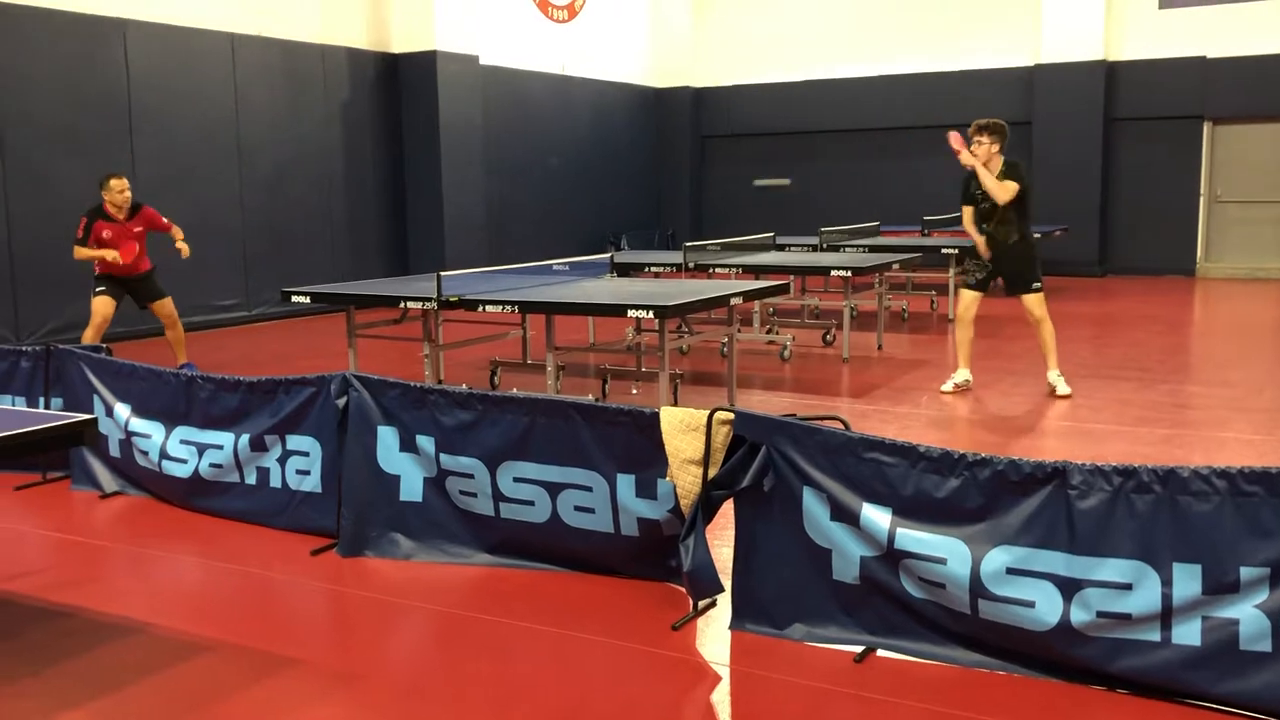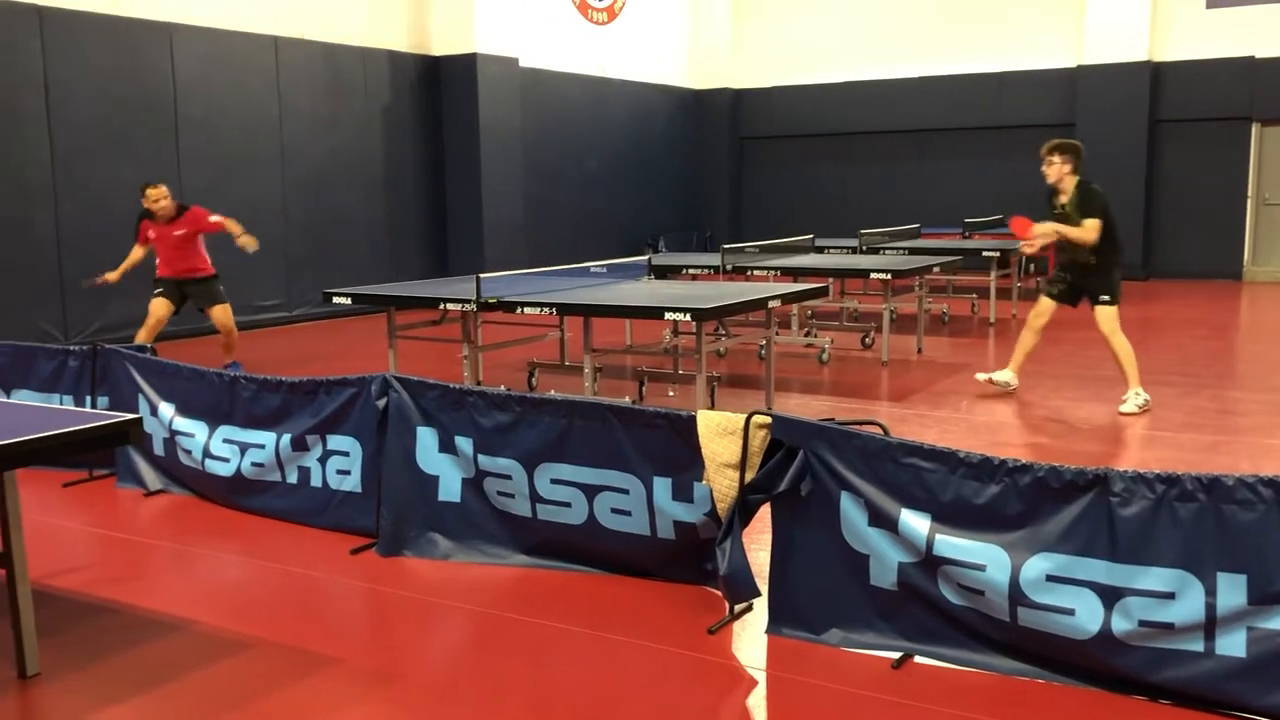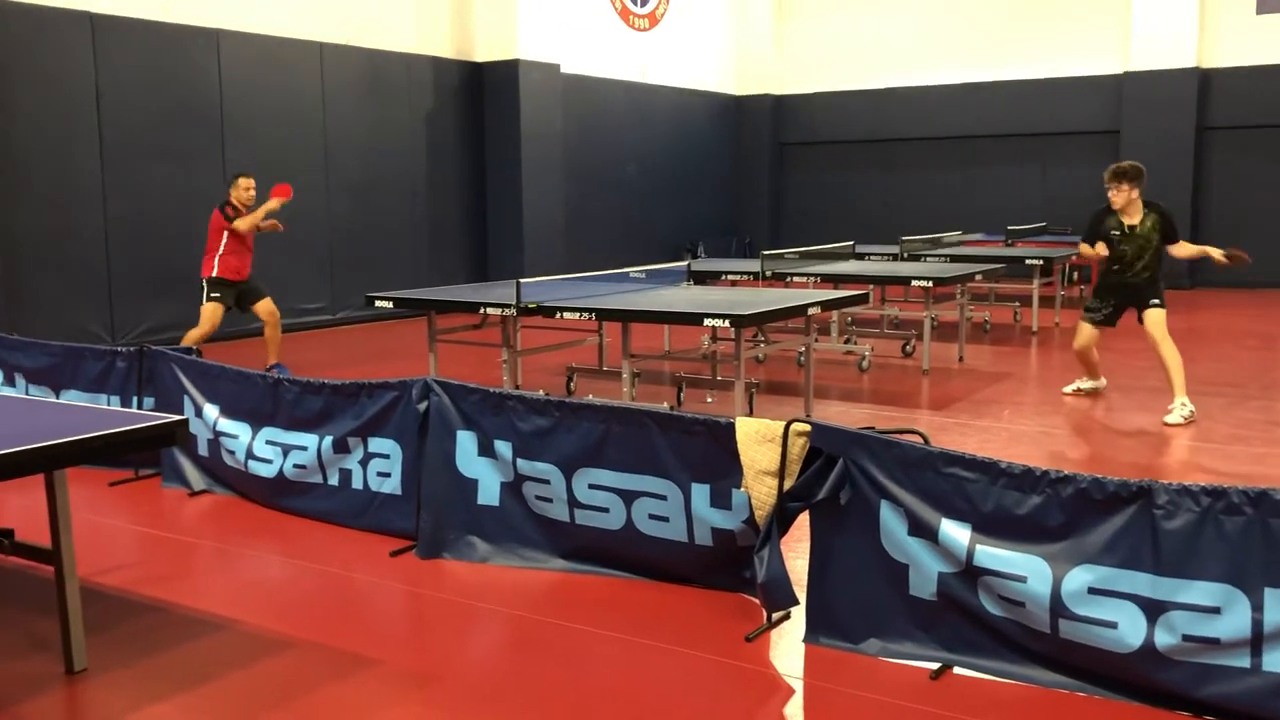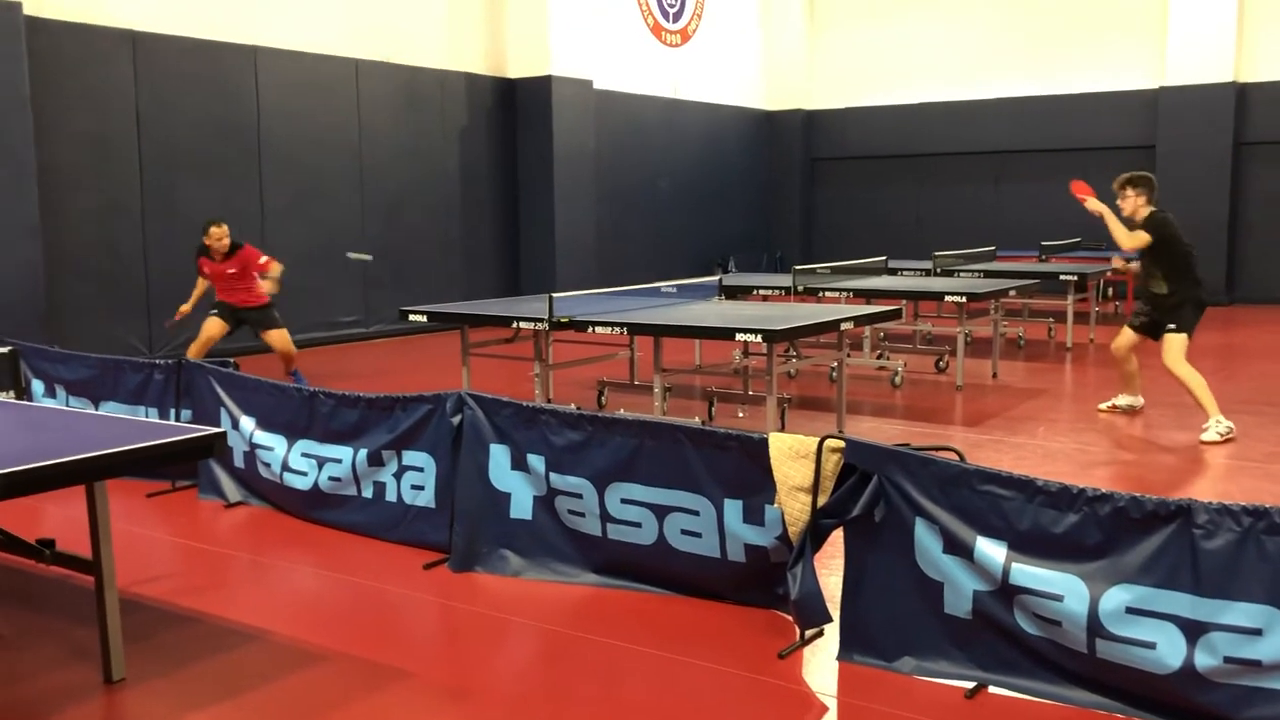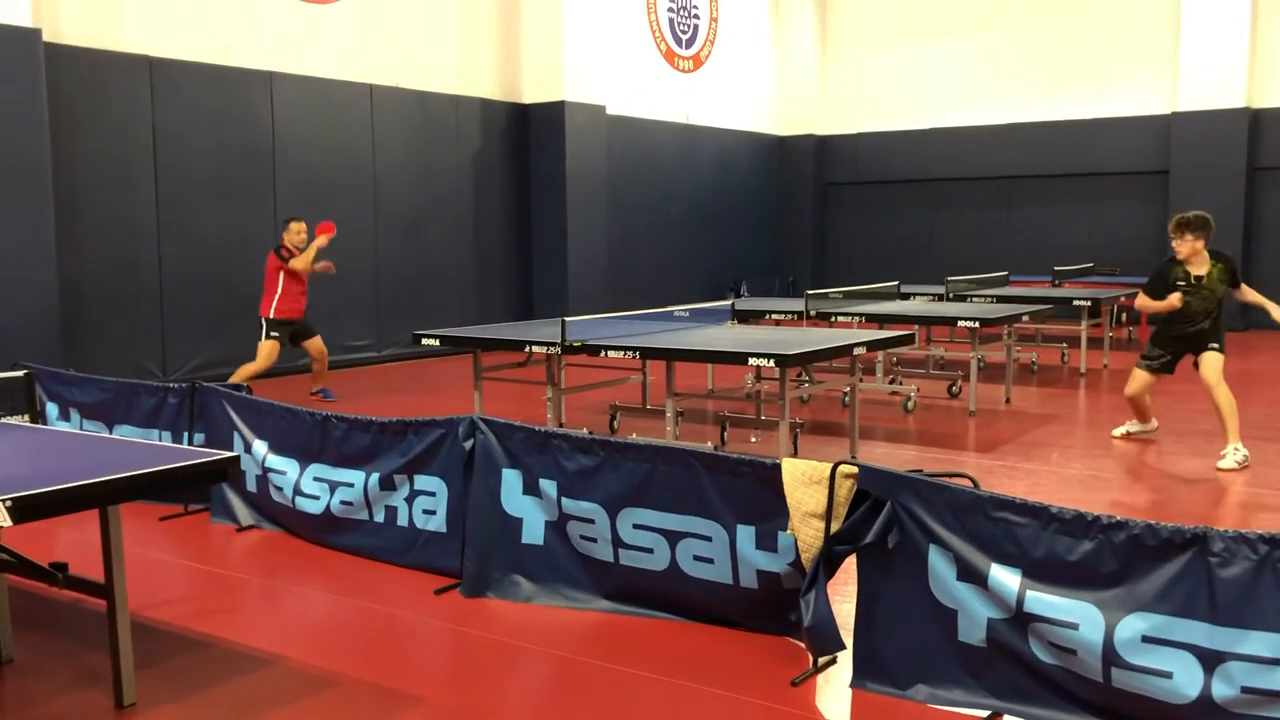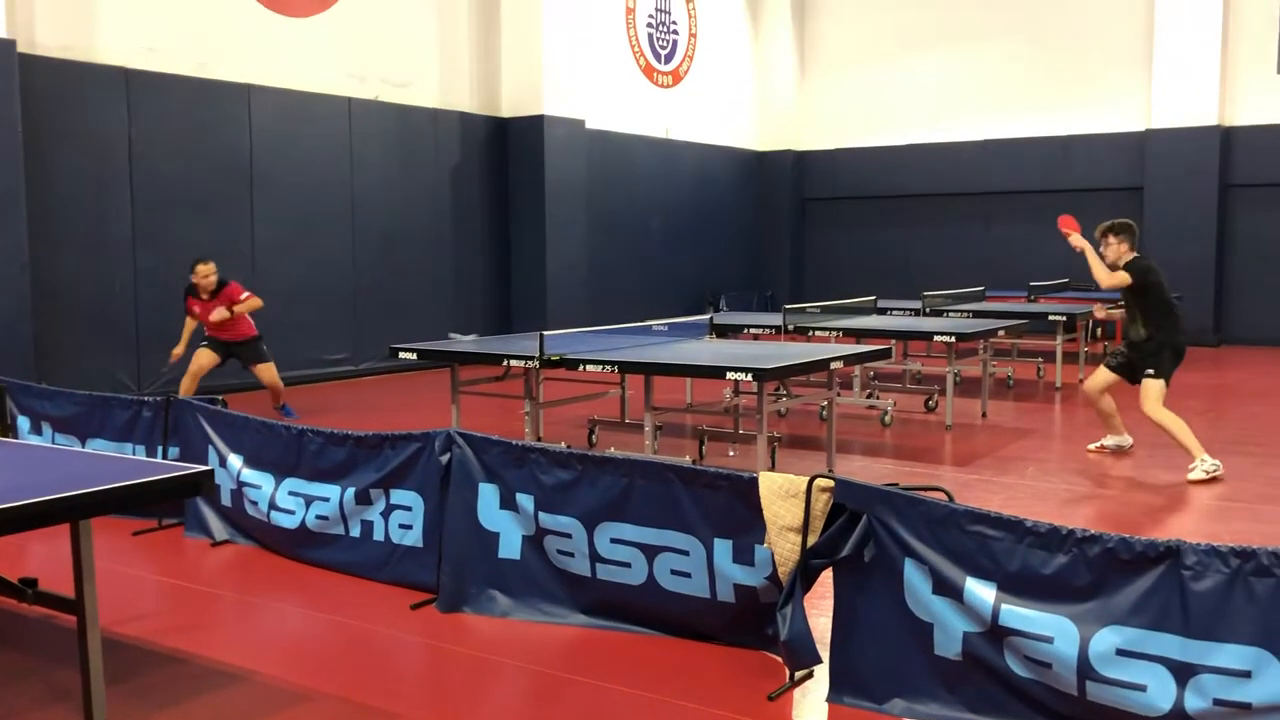
dt=0.5s
person 1, frame 1
left shoulder: (1014, 171)
right shoulder: (971, 179)
left elbow: (1001, 197)
right elbow: (968, 215)
left wrist: (977, 164)
right wrist: (976, 237)
left hip: (1017, 250)
right hip: (984, 251)
left knee: (1037, 314)
right knee: (964, 311)
left ankle: (1054, 373)
right ankle: (963, 374)
person 1, frame 2
left shoulder: (1090, 194)
right shoulder: (1054, 196)
left elbow: (1090, 236)
left wrist: (1057, 228)
right wrist: (1039, 242)
left hip: (1101, 267)
right hip: (1071, 264)
left knee: (1108, 328)
right knee: (1036, 318)
left ankle: (1137, 393)
right ankle: (1009, 375)
person 1, frame 3
left shoulder: (1159, 215)
right shoulder: (1103, 217)
left elbow: (1176, 249)
right elbow: (1083, 249)
left wrist: (1207, 250)
right wrist: (1095, 253)
left hip: (1146, 282)
right hip: (1110, 285)
left knee: (1157, 333)
right knee: (1081, 345)
left ankle: (1182, 404)
right ankle: (1093, 380)
person 1, frame 4
left shoulder: (1159, 222)
right shoulder: (1144, 226)
left elbow: (1127, 244)
left wrist: (1103, 211)
right wrist: (1126, 267)
left hip: (1184, 300)
right hip: (1158, 299)
left knee: (1173, 361)
right knee: (1120, 348)
left ankle: (1219, 421)
right ankle: (1132, 398)
person 1, frame 5
left shoulder: (1224, 264)
right shoulder: (1169, 268)
left elbow: (1239, 290)
right elbow: (1140, 304)
right wrist: (1165, 305)
left hip: (1206, 331)
right hip: (1169, 334)
left knee: (1211, 378)
right knee: (1133, 391)
left ankle: (1235, 448)
right ankle: (1144, 423)
person 1, frame 6
left shoulder: (1140, 267)
right shoulder: (1127, 271)
left elbow: (1105, 282)
left wrist: (1085, 246)
right wrist: (1107, 314)
left hip: (1162, 346)
right hip: (1139, 344)
left knee: (1151, 407)
right knee: (1092, 387)
left ankle: (1205, 461)
right ankle: (1119, 438)
person 2, frame 1
left shoulder: (142, 211)
right shoulder: (92, 218)
left elbow: (173, 228)
right elbow: (78, 252)
left wrist: (180, 241)
right wrist: (104, 253)
left hip: (142, 274)
right hip: (111, 276)
left knee: (171, 318)
right knee: (99, 321)
left ankle: (183, 364)
person 2, frame 2
left shoulder: (191, 213)
right shoulder: (145, 221)
left elbow: (226, 223)
right elbow: (140, 249)
left wrist: (241, 236)
right wrist: (118, 272)
left hip: (202, 277)
right hip: (169, 279)
left knee: (227, 326)
right knee: (153, 322)
left ankle: (231, 363)
person 2, frame 3
left shoulder: (243, 212)
right shoulder: (225, 209)
right elbow: (244, 226)
left wrist: (263, 226)
right wrist: (267, 207)
left hip: (242, 279)
right hip: (218, 278)
left knee: (272, 316)
right knee: (209, 326)
left ankle: (273, 364)
person 2, frame 4
left shoulder: (242, 251)
right shoulder: (202, 254)
left elbow: (275, 266)
right elbow: (204, 278)
left wrist: (271, 280)
right wrist: (190, 303)
left hip: (257, 306)
right hip: (226, 305)
left knee: (286, 350)
right knee: (205, 339)
left ankle: (292, 372)
person 2, frame 5
left shoulder: (298, 254)
right shoulder: (281, 251)
right elbow: (301, 266)
left wrist: (316, 267)
right wrist: (316, 244)
left hip: (296, 318)
right hip: (275, 318)
left knee: (321, 353)
right knee: (263, 364)
left ankle: (317, 389)
person 2, frame 6
left shoulder: (228, 288)
right shoulder: (190, 293)
left elbow: (257, 303)
right elbow: (192, 317)
left wrist: (229, 312)
right wrist: (182, 345)
left hip: (247, 339)
right hip: (216, 339)
left knee: (273, 382)
right knee: (194, 370)
left ankle: (280, 405)
